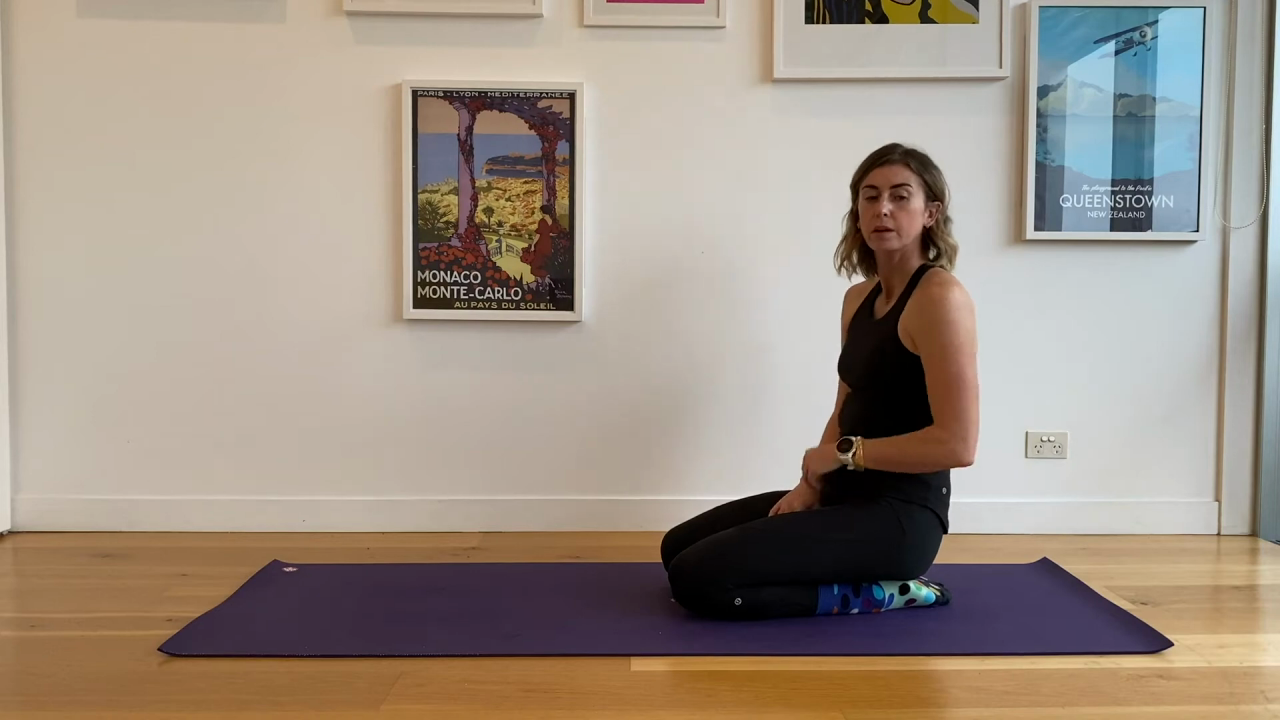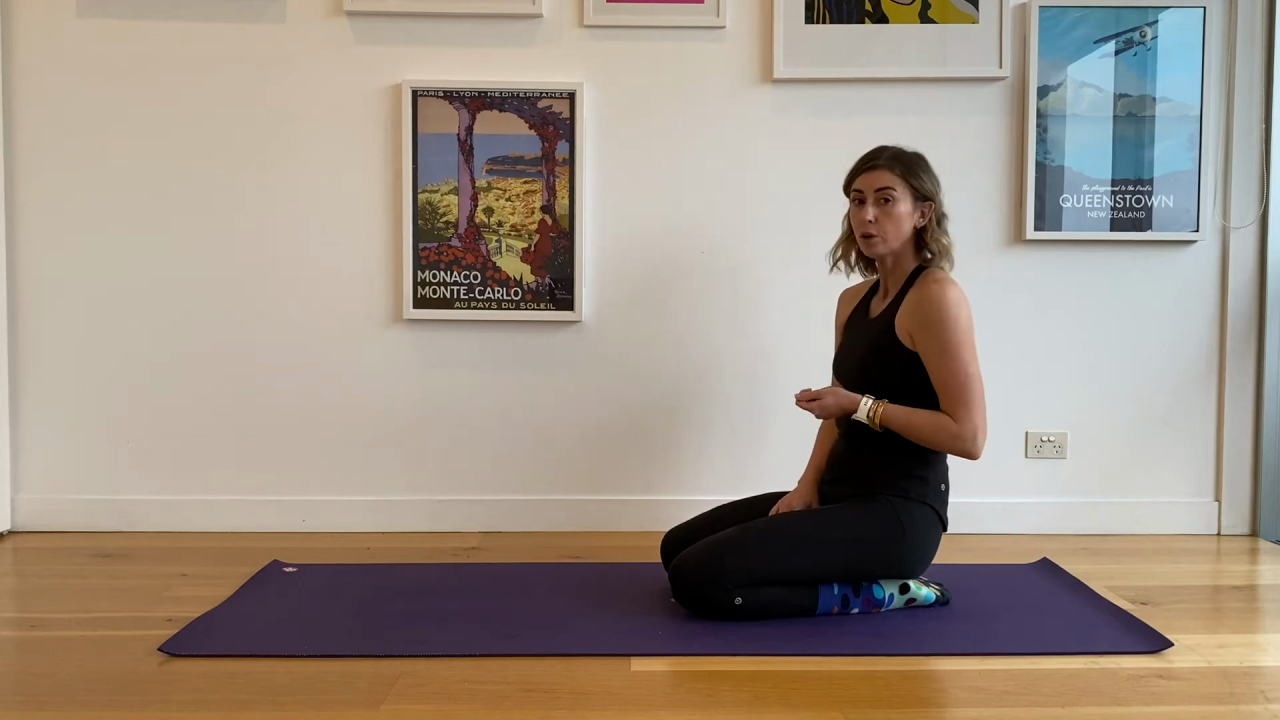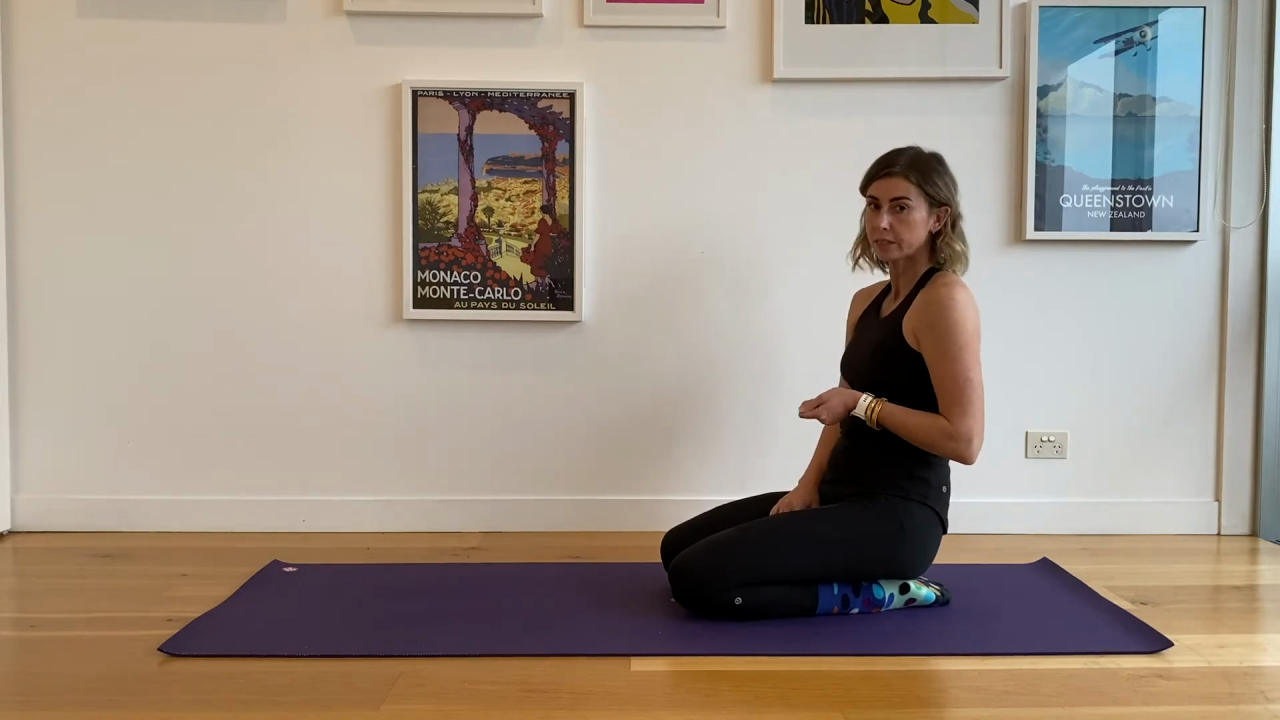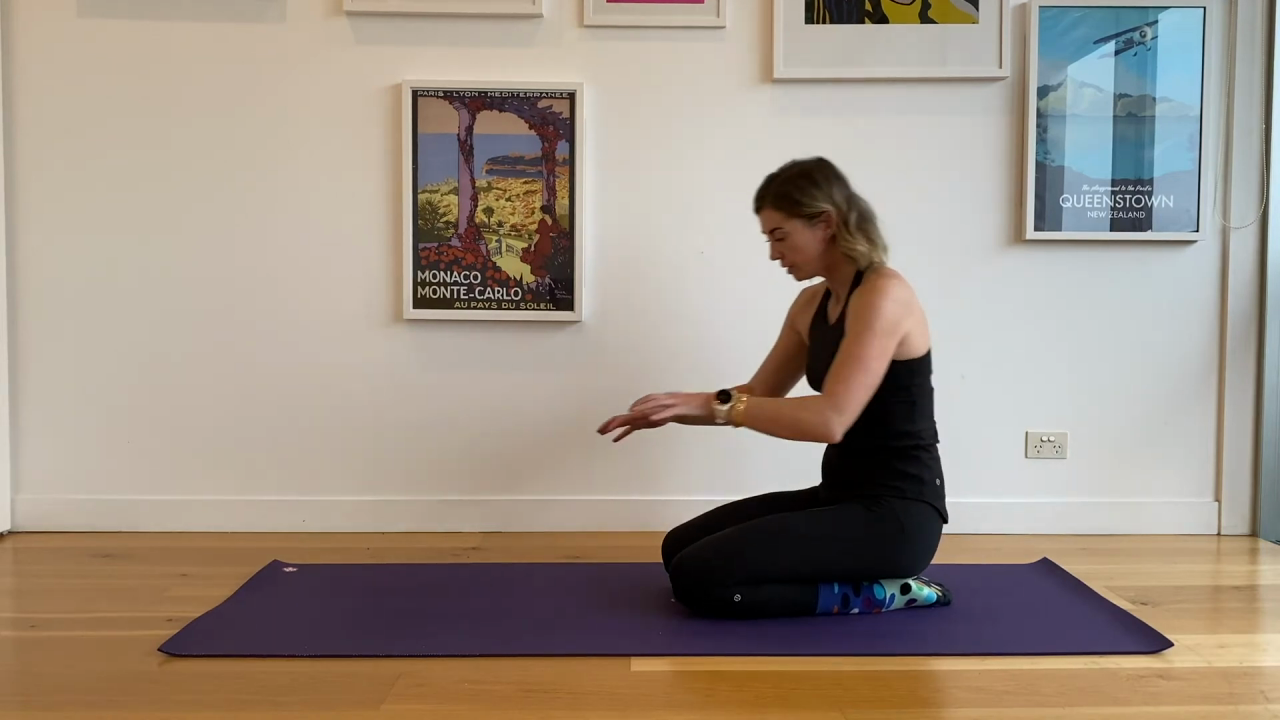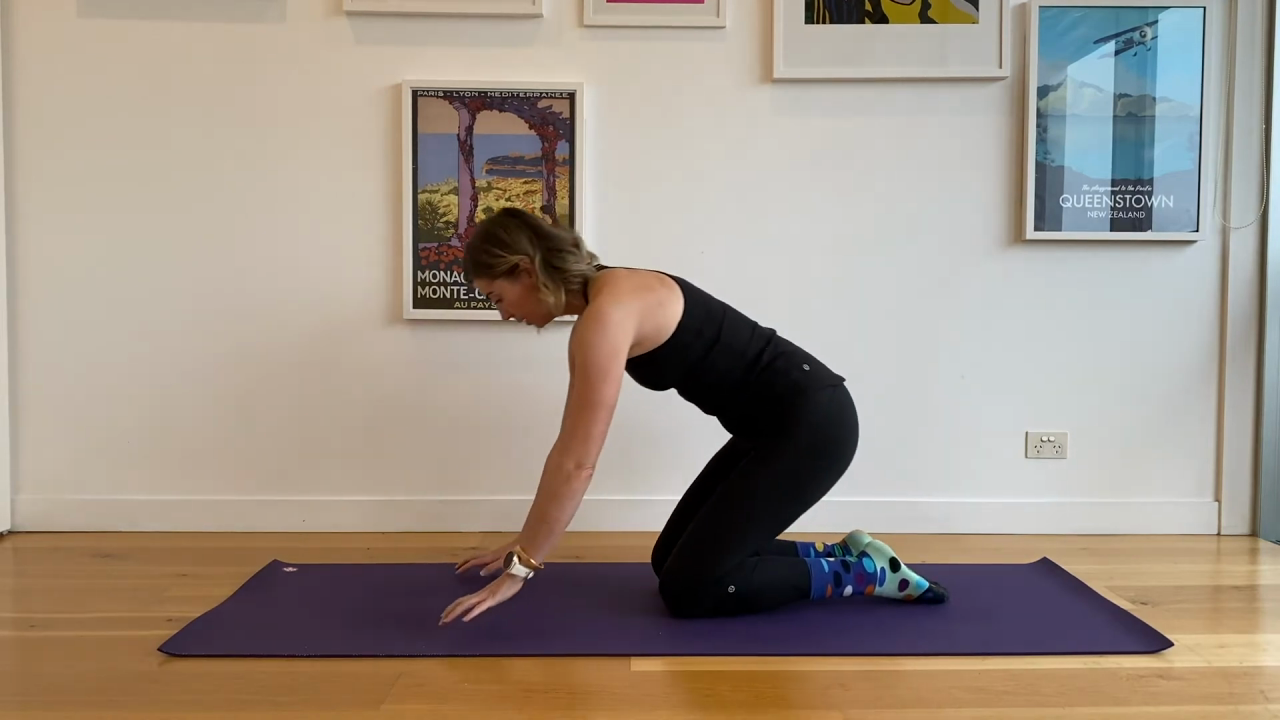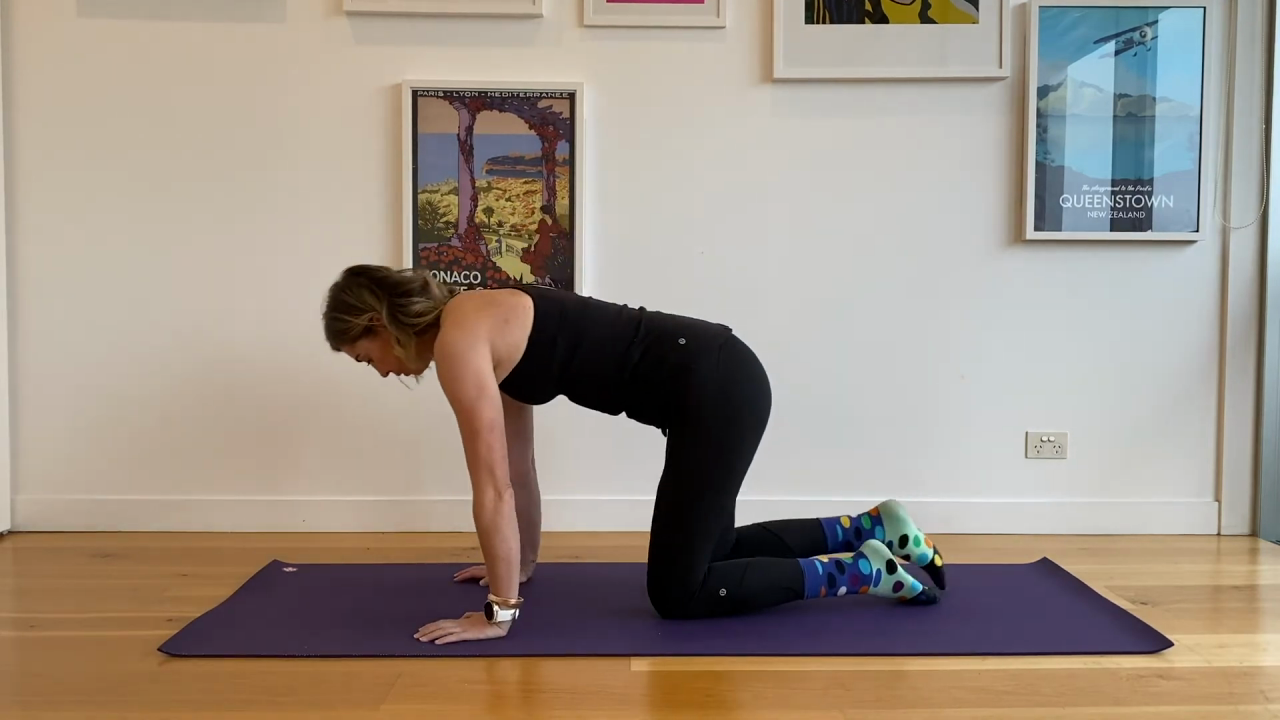
dt=0.7s
person 1, frame 1
left shoulder: (941, 298)
right shoulder: (859, 298)
left elbow: (956, 443)
left wrist: (844, 454)
right wrist: (809, 484)
left hip: (899, 517)
right hip: (845, 497)
left knee: (699, 579)
right knee: (679, 549)
left ankle: (883, 594)
right ankle: (867, 583)
person 1, frame 2
left shoulder: (936, 296)
right shoulder: (853, 299)
left elbow: (968, 435)
left wrist: (862, 406)
right wrist: (808, 485)
left hip: (898, 514)
right hip: (842, 494)
left knee: (698, 578)
right knee: (679, 548)
left ankle: (885, 594)
right ankle: (873, 583)
person 1, frame 3
left shoulder: (945, 299)
right shoulder: (866, 301)
left elbow: (964, 439)
left wrist: (864, 405)
right wrist: (808, 485)
left hip: (898, 516)
right hip: (843, 495)
left knee: (698, 578)
right knee: (679, 549)
left ankle: (879, 594)
right ankle: (868, 581)
person 1, frame 4
left shoulder: (884, 296)
right shoulder: (811, 303)
left elbow: (829, 421)
right elbow: (759, 395)
left wrist: (715, 403)
right wrist: (672, 410)
left hip: (896, 514)
right hip: (841, 496)
left knee: (700, 578)
right knee: (681, 548)
left ankle: (877, 593)
right ankle: (862, 576)
person 1, frame 5
left shoulder: (609, 312)
right shoulder: (599, 308)
left elbow: (579, 464)
right elbow: (570, 448)
left wrist: (518, 568)
right wrist: (523, 545)
left hip: (813, 420)
right hip: (775, 421)
left knee: (690, 587)
right knee: (672, 559)
left ankle: (860, 573)
right ankle: (839, 553)
person 1, frame 6
left shoulder: (457, 341)
right shoulder: (485, 330)
left elbow: (494, 491)
right elbow: (517, 471)
left wrist: (500, 610)
right wrist: (520, 563)
left hip: (716, 390)
right hip: (714, 380)
left knee: (677, 592)
right knee: (701, 551)
left ankle: (858, 571)
right ankle: (868, 529)
